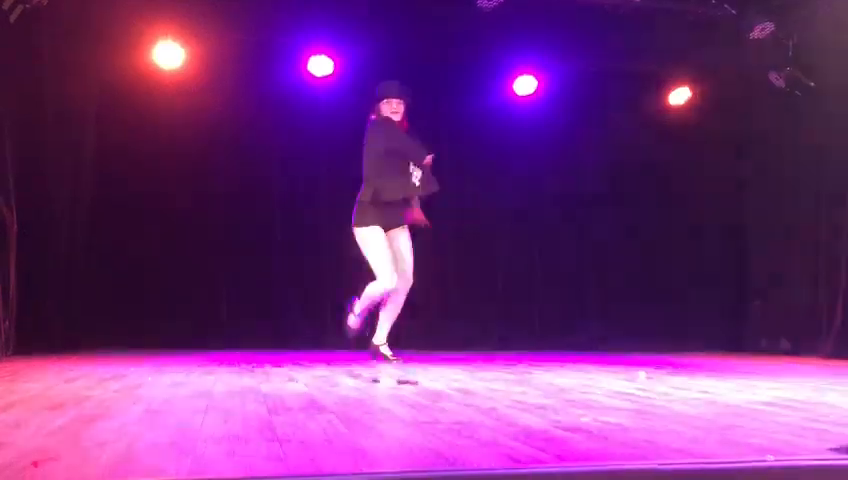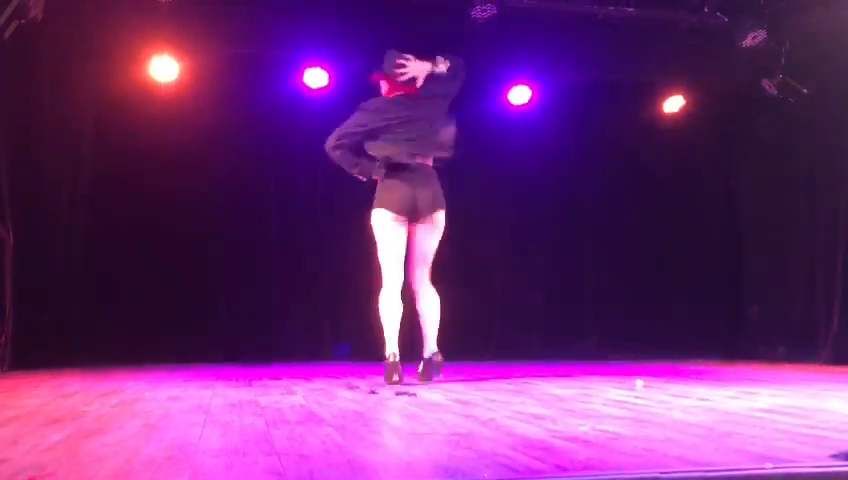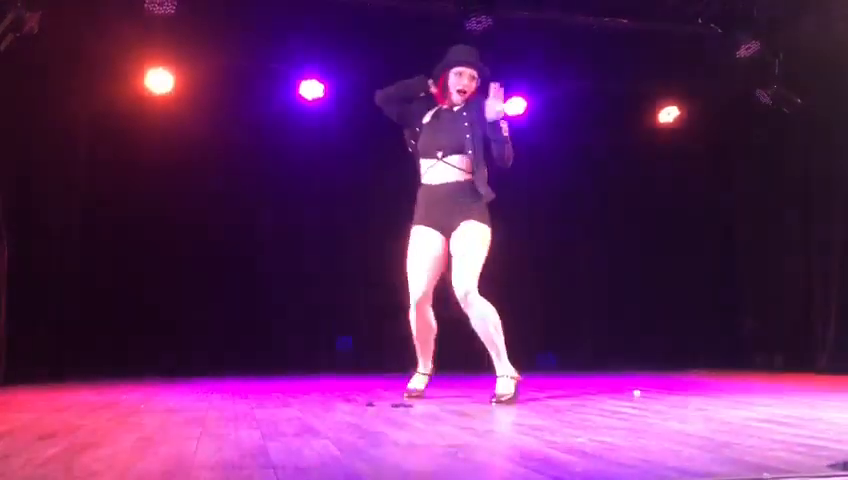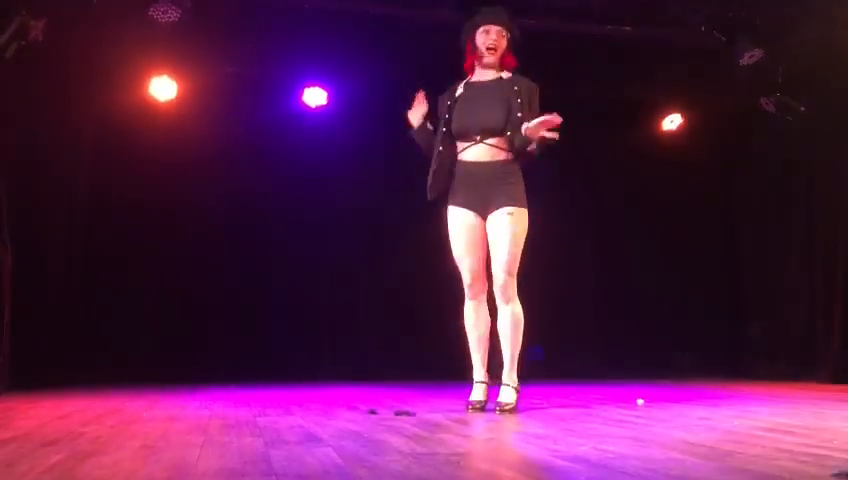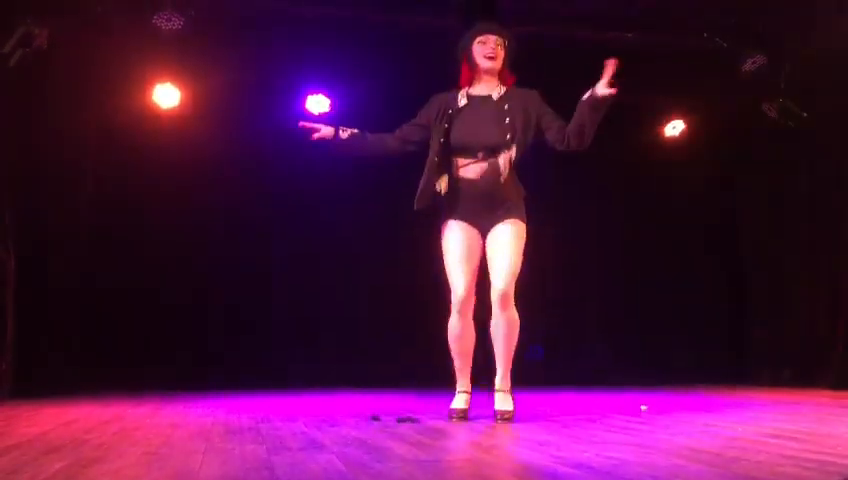
dt=0.7s
person 1, frame 1
left shoulder: (395, 137)
right shoulder: (380, 128)
right elbow: (421, 155)
left wrist: (412, 207)
right wrist: (423, 160)
left hip: (395, 216)
right hip: (370, 215)
left knee: (404, 282)
right knee: (389, 282)
left ankle: (379, 341)
right ankle: (358, 310)
person 1, frame 2
left shoulder: (374, 108)
right shoulder: (428, 99)
left elbow: (335, 144)
right elbow: (455, 72)
left wrist: (369, 170)
right wrist: (431, 69)
left hip: (391, 195)
right hip: (430, 193)
left knee: (391, 281)
right knee: (421, 280)
left ankle: (392, 355)
right ankle: (432, 352)
person 1, frame 3
left shoulder: (479, 110)
right shoulder: (424, 111)
left elbow: (504, 158)
right elbow: (383, 98)
left wrist: (496, 120)
right wrist: (426, 87)
left hip: (467, 210)
right hip: (428, 213)
left knee: (466, 292)
right knee: (419, 294)
left ankle: (505, 372)
right ankle: (423, 369)
person 1, frame 4
left shoulder: (520, 87)
right shoulder: (453, 96)
left elbow: (527, 147)
left wrist: (532, 136)
right wrist: (420, 127)
left hip: (506, 192)
right hip: (463, 195)
left knee: (504, 286)
right knee: (473, 287)
left ankle: (510, 382)
right ankle: (480, 381)
person 1, frame 5
left shoulder: (523, 102)
right shoulder: (446, 104)
left elbow: (570, 139)
right elbow: (396, 142)
left wrist: (595, 97)
right wrist: (339, 134)
left hip: (504, 209)
right hip: (460, 211)
left knee: (502, 294)
right knee: (462, 300)
left ankle: (503, 387)
right ankle: (463, 388)
